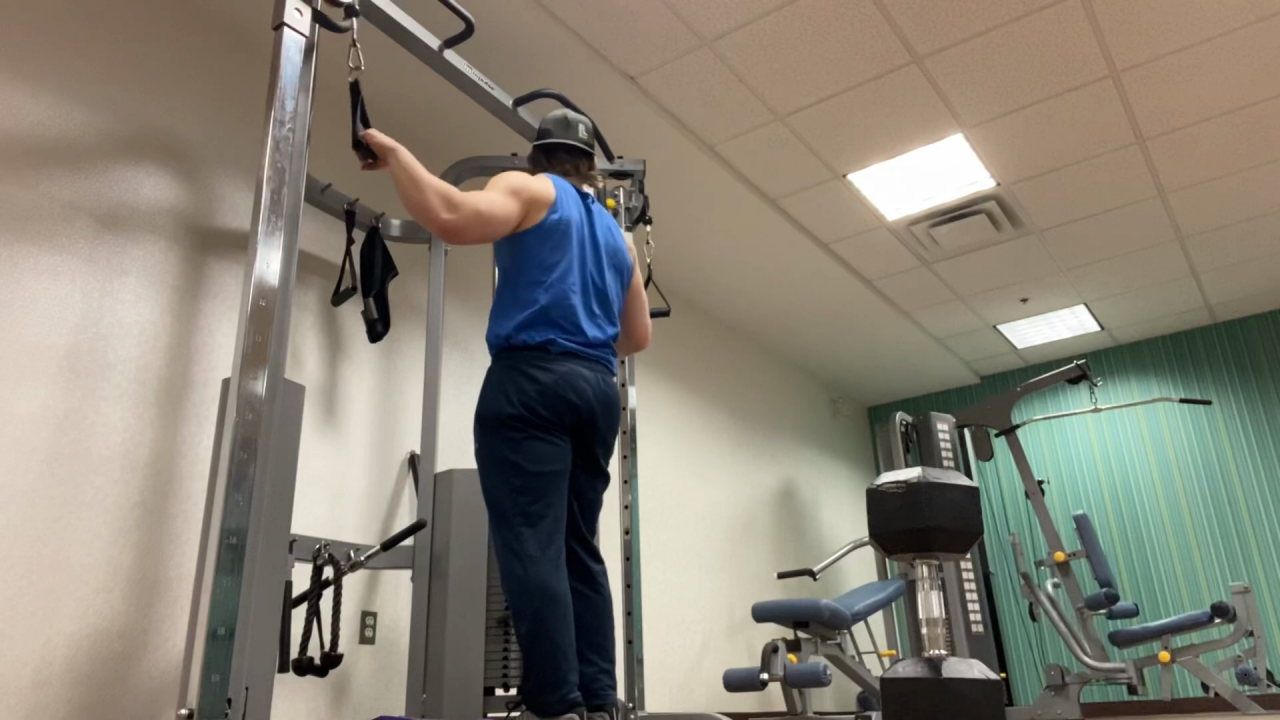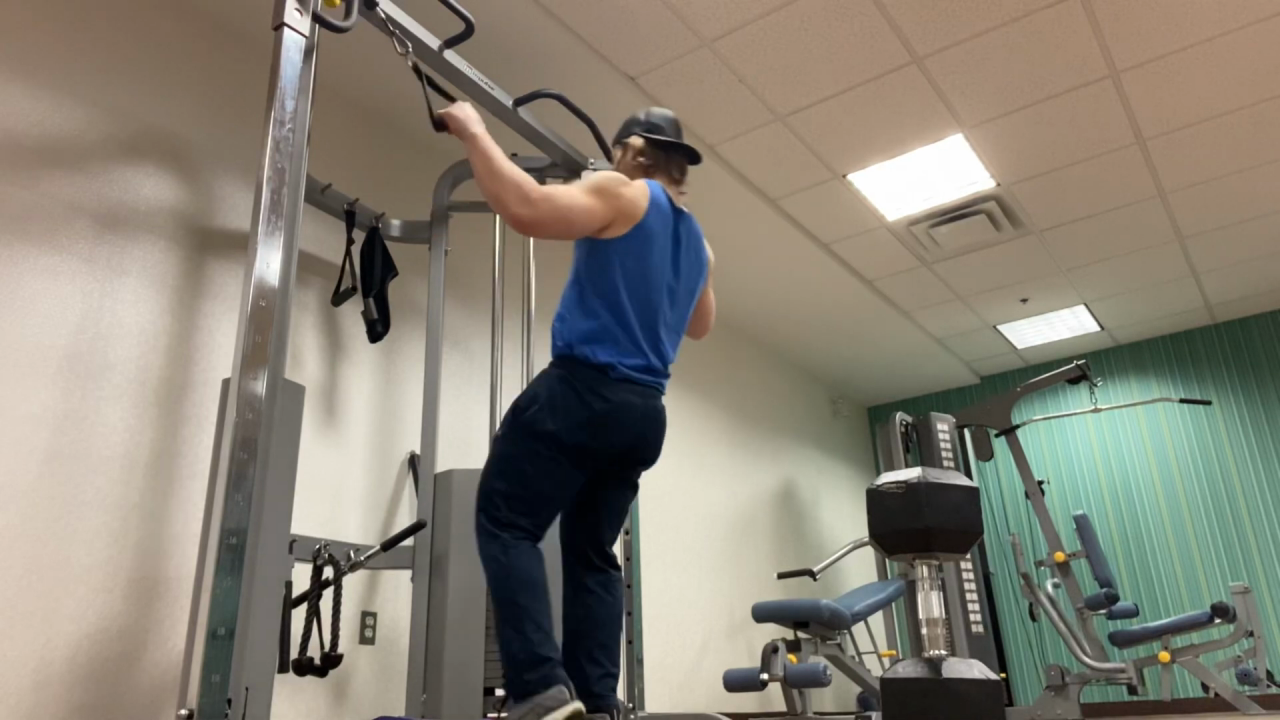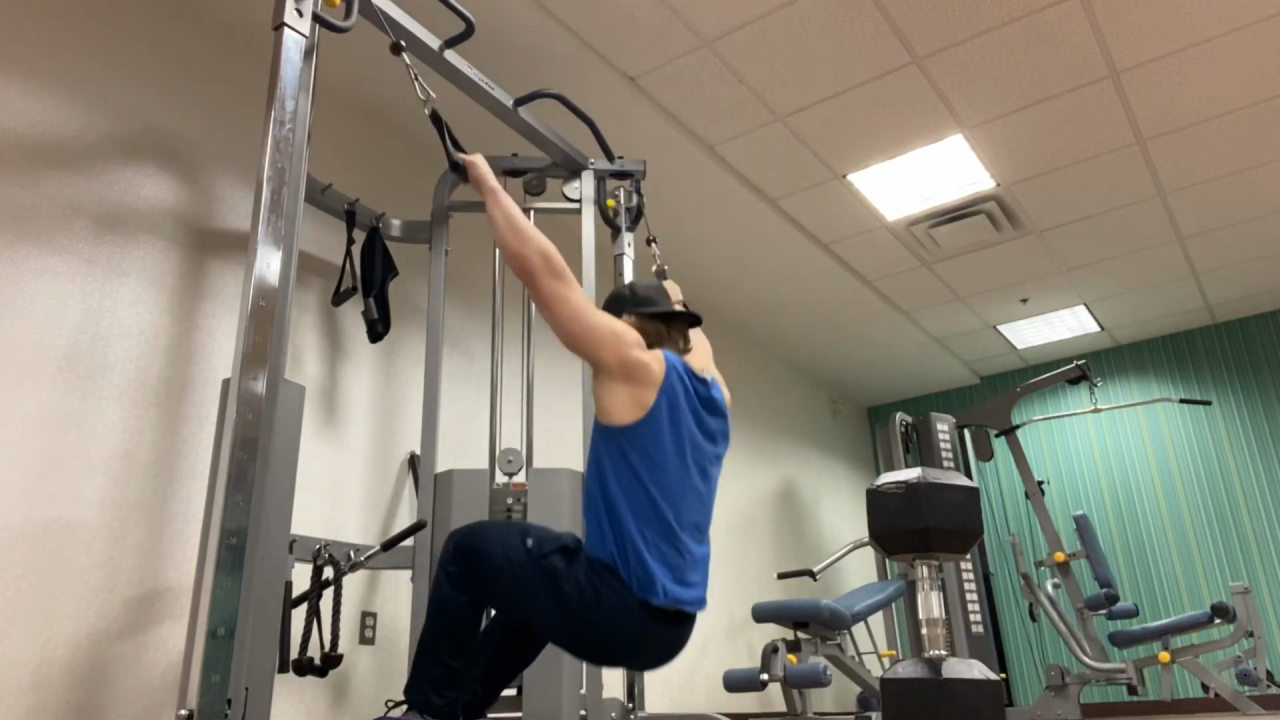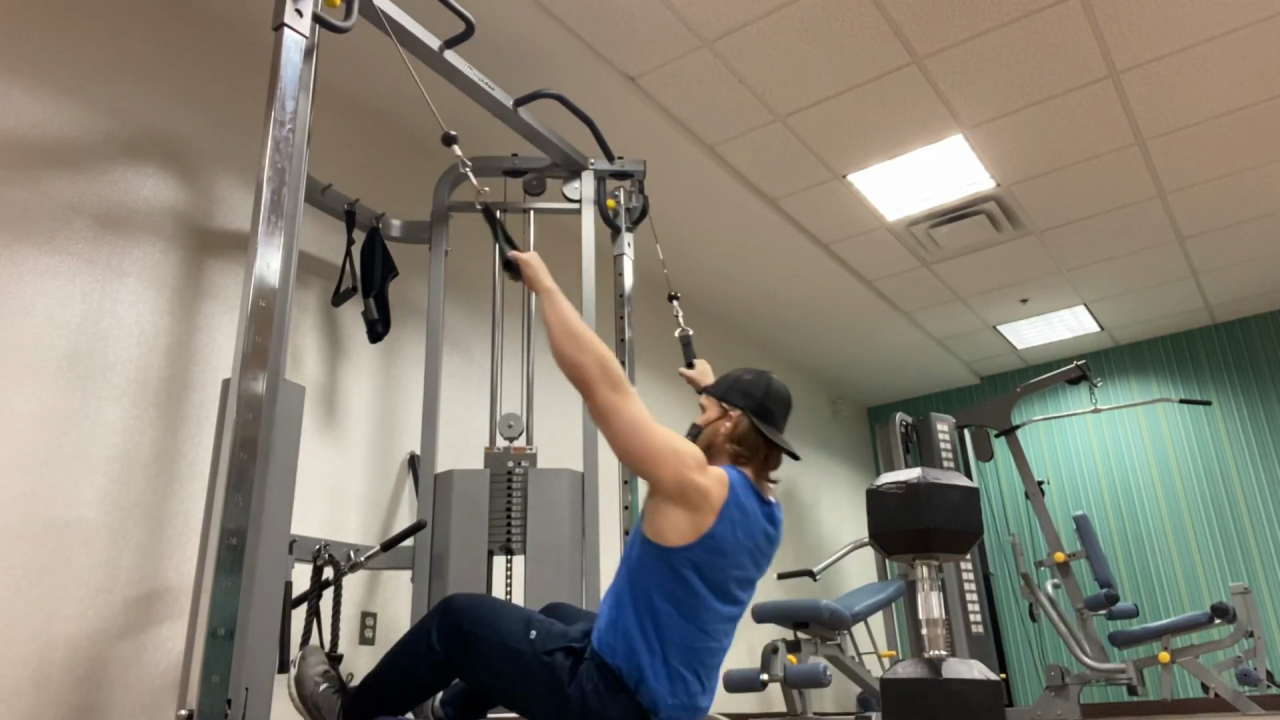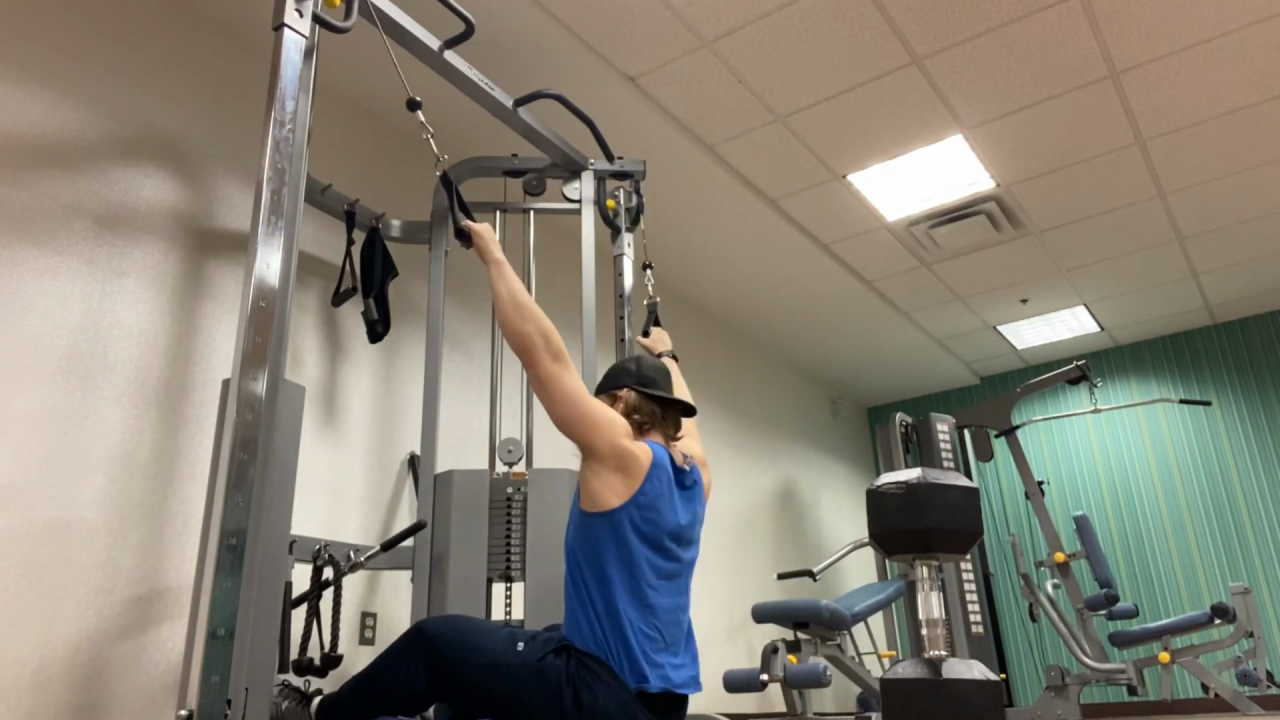
dt=1s
person 1, frame 1
left shoulder: (527, 190)
right shoulder: (616, 235)
left elbow: (450, 217)
right elbow: (639, 337)
left wrist: (395, 155)
left hip: (531, 381)
right hip: (598, 392)
left knee: (532, 548)
right knee: (577, 551)
person 1, frame 2
left shoulder: (624, 196)
right shoulder: (698, 242)
left elbow: (525, 208)
right elbow: (699, 323)
left wrist: (472, 130)
left hip: (582, 390)
right hip: (643, 412)
left knee: (505, 525)
right knee: (591, 555)
person 1, frame 3
left shoulder: (637, 367)
right shoulder: (711, 389)
left elbow: (543, 270)
right elbow: (694, 344)
left wrist: (488, 184)
right wrist: (675, 304)
left hip: (622, 608)
right hip: (668, 620)
left knee: (470, 549)
right knee: (535, 581)
person 1, frame 4
left shoulder: (697, 484)
right shoulder: (764, 509)
left elbow: (602, 381)
right elbow: (740, 429)
left wrist: (544, 284)
right wrist: (709, 386)
left knee: (459, 618)
right knee: (563, 619)
person 1, frame 5
left shoulder: (621, 453)
right shoulder: (692, 467)
left elbow: (541, 351)
right elbow: (679, 409)
left wrist: (494, 256)
right wrist: (664, 355)
left knee: (437, 640)
right knee: (551, 642)
